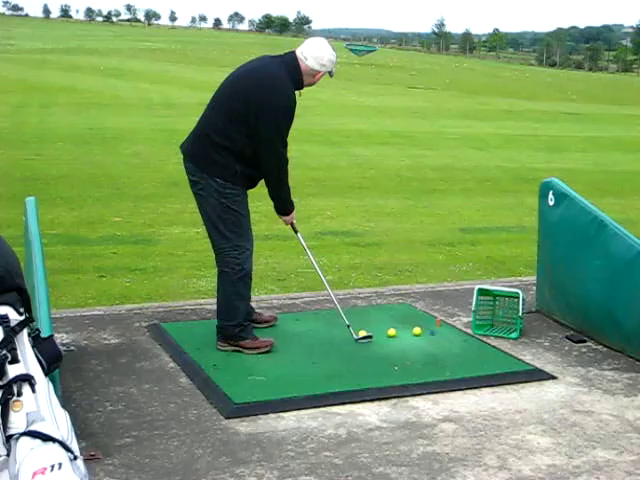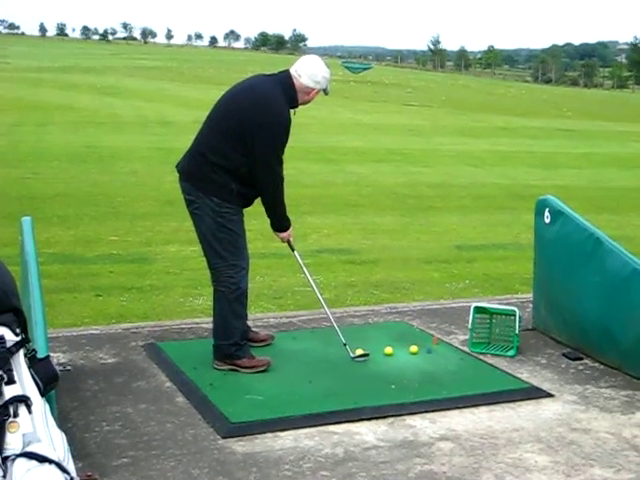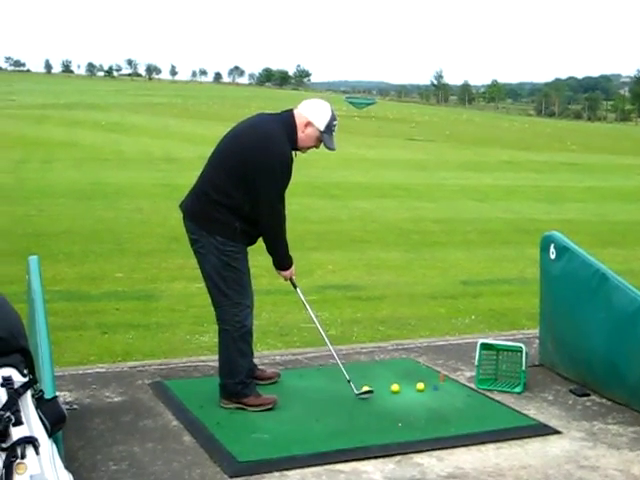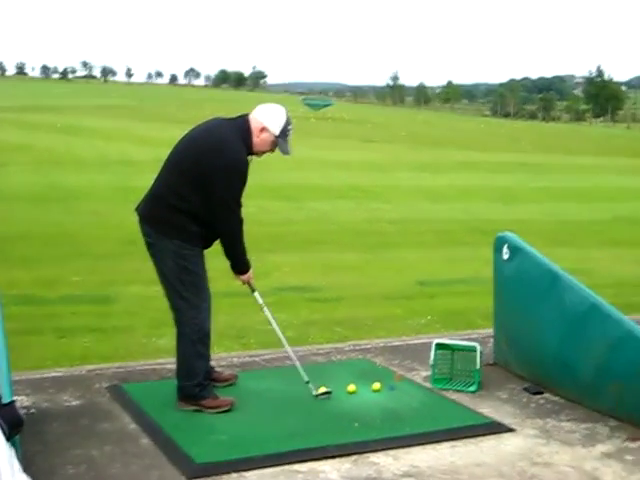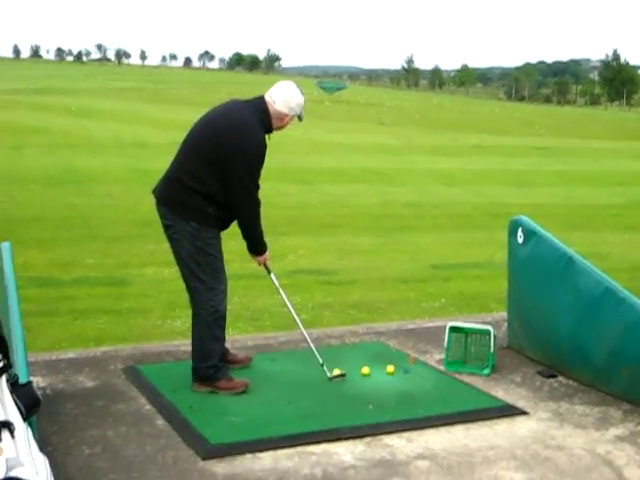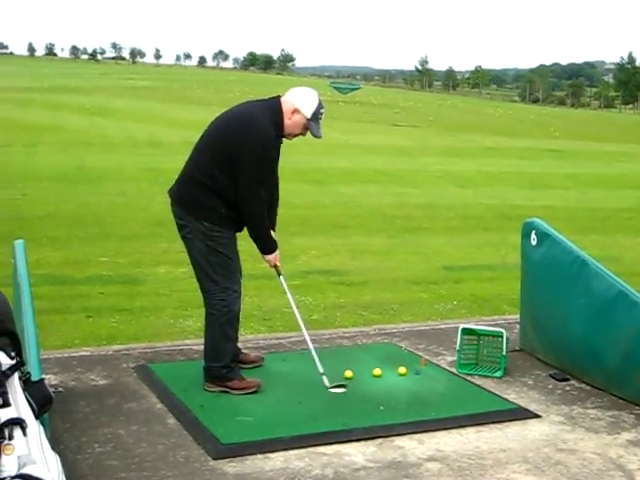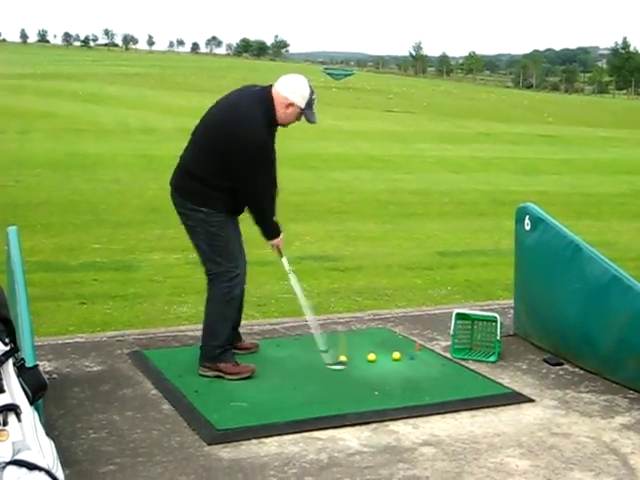
dt=0.7s
person 1, frame 1
left shoulder: (269, 68)
right shoulder: (277, 91)
right elbow: (273, 154)
right wrist: (284, 206)
left hip: (212, 161)
right hip: (216, 170)
left knee: (237, 246)
right knee: (235, 251)
left ankle: (240, 311)
right ankle: (232, 331)
person 1, frame 2
left shoulder: (264, 88)
right shoulder: (272, 110)
right elbow: (268, 171)
right wrist: (280, 222)
left hip: (208, 180)
right hip: (213, 189)
left knee: (234, 265)
right knee: (231, 270)
left ankle: (237, 330)
right ankle: (229, 351)
person 1, frame 3
left shoulder: (268, 127)
right shoulder: (274, 148)
right elbow: (270, 211)
right wrist: (283, 261)
left hip: (213, 219)
right hip: (216, 227)
left knee: (238, 304)
right knee: (235, 308)
left ankle: (243, 368)
right ankle: (235, 389)
person 1, frame 4
left shoulder: (223, 132)
right shoulder: (229, 153)
right elbow: (227, 216)
right wrist: (241, 265)
left hip: (168, 221)
right hip: (172, 230)
left knee: (195, 306)
right knee: (193, 310)
left ankle: (200, 370)
right ankle: (193, 391)
person 1, frame 5
left shoulder: (239, 112)
right shoulder: (248, 136)
right elbow: (245, 197)
right wrist: (258, 247)
left hip: (186, 204)
right hip: (190, 212)
left knee: (212, 288)
right knee: (210, 292)
left ankle: (215, 352)
right ankle: (208, 373)
person 1, frame 6
left shoulder: (261, 119)
right shoulder: (257, 131)
left elbow: (267, 184)
right elbow: (250, 194)
left wrist: (270, 229)
right wrist: (267, 245)
left hip: (208, 208)
right hip: (202, 212)
left knee: (229, 284)
right knee: (224, 292)
left ankle: (228, 351)
right ankle: (219, 373)
person 1, frame 7
left shoulder: (254, 96)
right shoulder: (251, 127)
left elbow: (264, 171)
right elbow: (254, 185)
left wrist: (268, 222)
right wrist: (271, 230)
left hip: (202, 192)
right hip: (202, 200)
left knee: (228, 268)
right knee: (228, 274)
left ankle: (225, 336)
right ankle: (214, 357)
